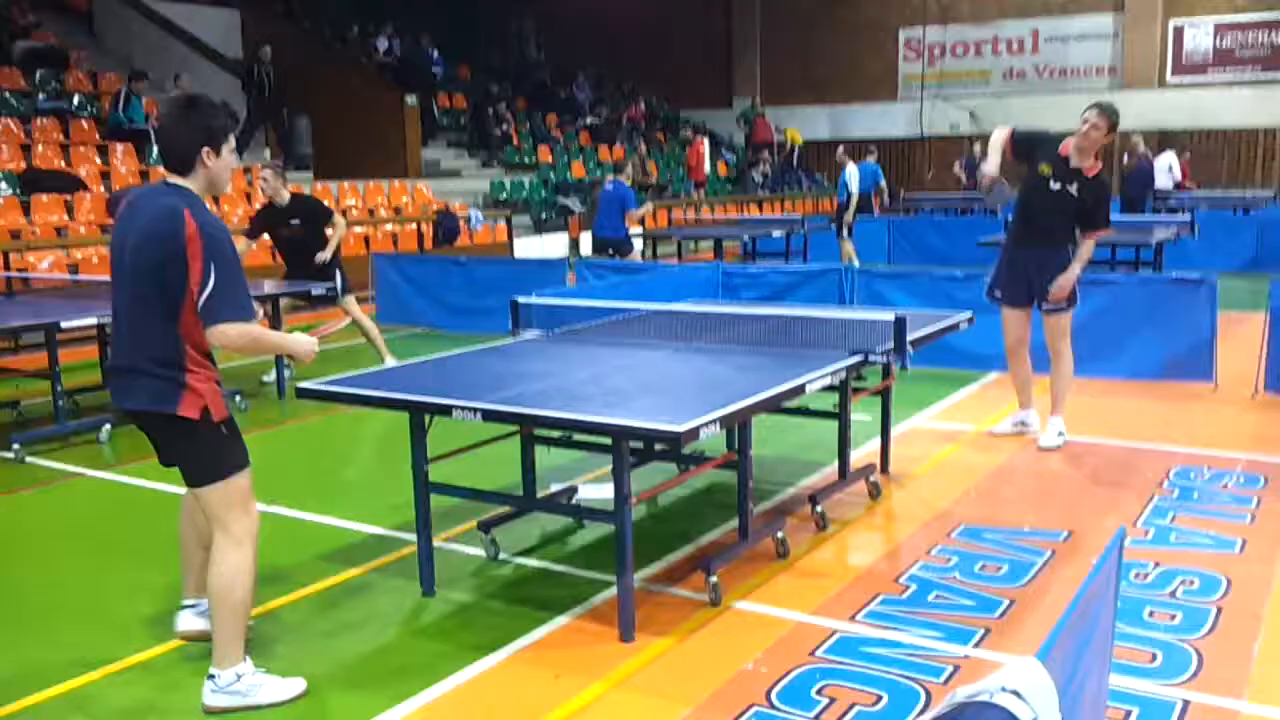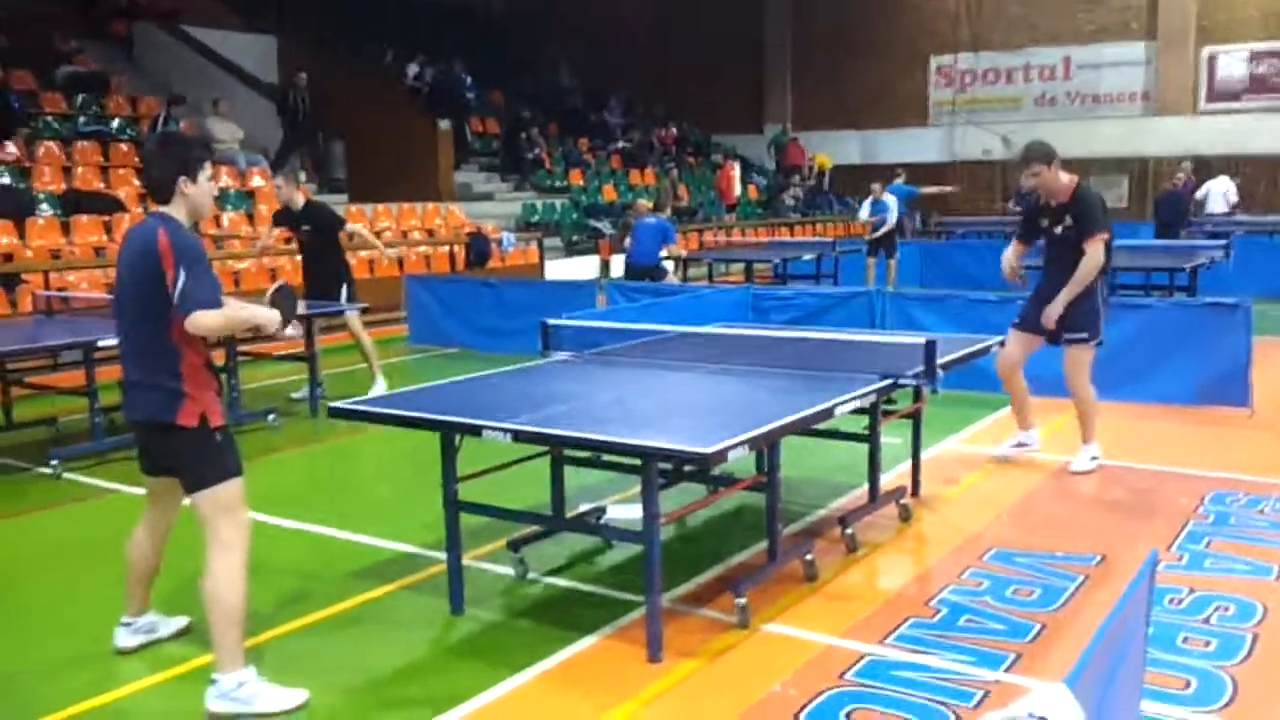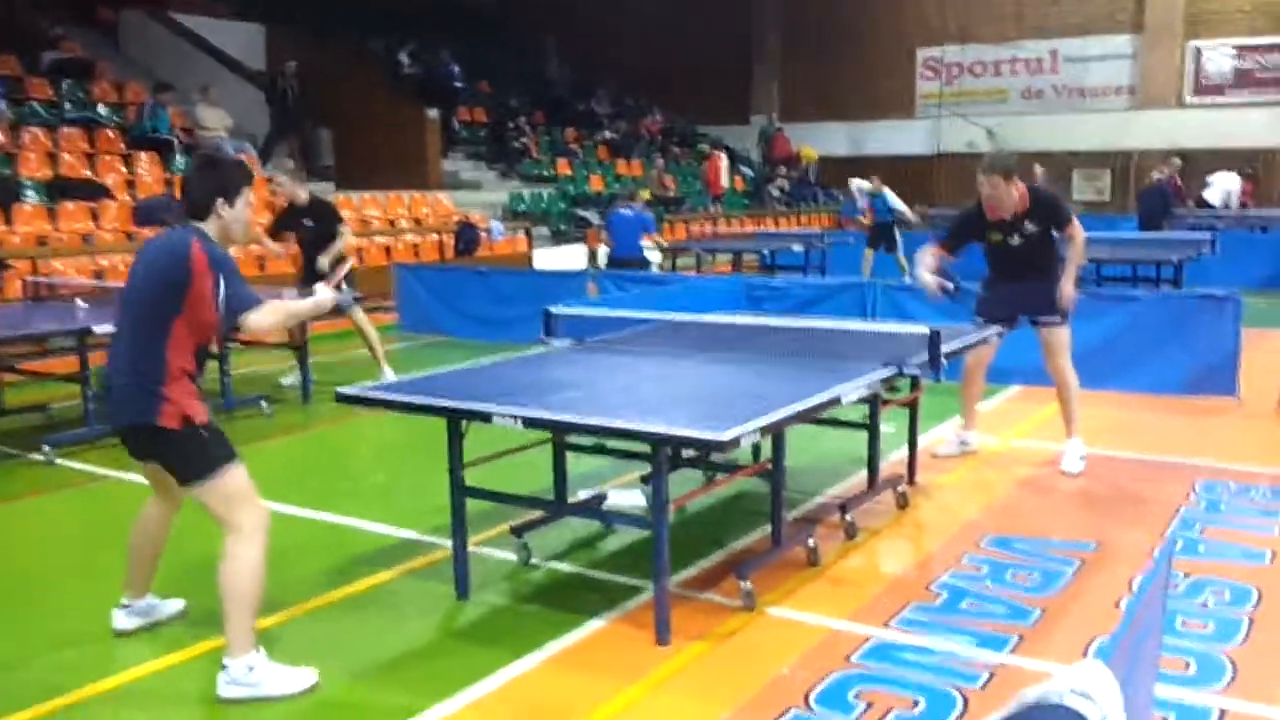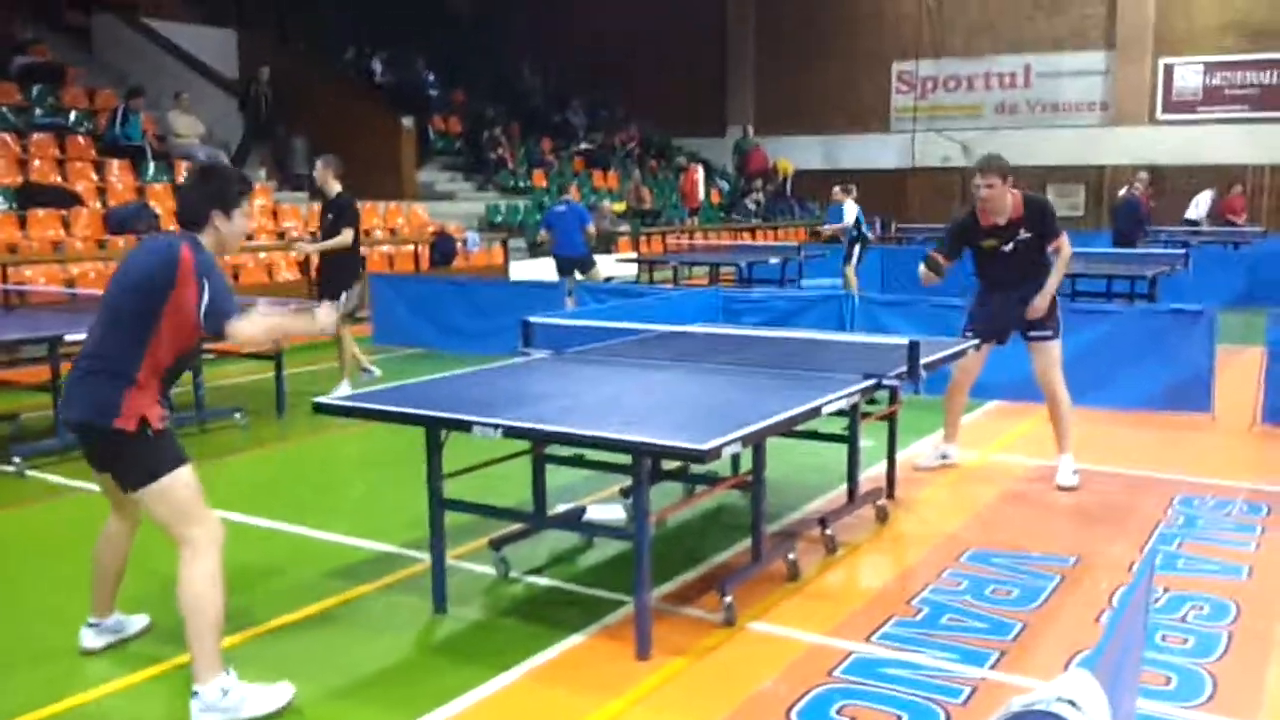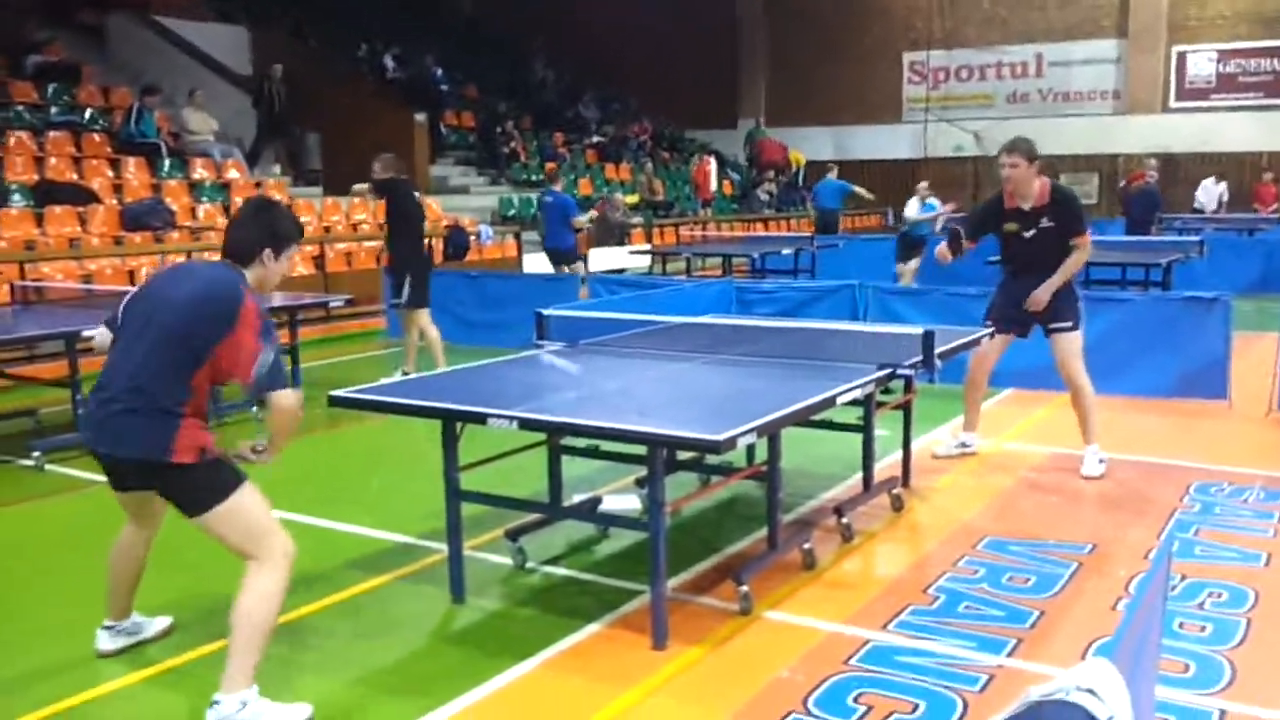
dt=1s
person 1, frame 1
left shoulder: (132, 206)
right shoulder: (201, 227)
right elbow: (226, 332)
left wrist: (238, 311)
right wrist: (292, 344)
left hip: (136, 382)
right hip: (182, 392)
left knee: (203, 487)
right knee: (238, 525)
left ankle: (195, 604)
right ankle: (229, 676)
person 1, frame 2
left shoulder: (139, 236)
right shoulder: (176, 240)
right elbow: (202, 321)
left wrist: (244, 314)
right wrist: (254, 314)
left hip: (147, 398)
right hip: (185, 404)
left knee: (159, 508)
right knee: (230, 534)
left ankle: (135, 621)
person 1, frame 3
left shoulder: (161, 246)
right shoulder: (201, 252)
right elbow: (257, 320)
right wrist: (312, 304)
left hip: (127, 400)
right hip: (164, 406)
left knee: (168, 493)
right knee: (248, 522)
left ankle: (135, 604)
right ankle: (242, 667)
person 1, frame 4
left shoulder: (154, 250)
right shoulder: (188, 257)
right elbow: (241, 328)
right wrist: (310, 320)
left hip: (88, 404)
right hip: (124, 411)
left knee: (127, 511)
right knee: (201, 537)
left ankle: (102, 622)
person 1, frame 5
left shoulder: (171, 277)
right shoulder: (242, 307)
left elbow: (108, 337)
right elbow: (284, 402)
right wrist: (273, 444)
left hip: (105, 426)
right hip: (166, 442)
left knee: (144, 519)
right knee: (273, 553)
left ankle: (118, 626)
person 2, frame 1
left shoulder: (1097, 185)
right shoulder: (1042, 145)
left elbow: (1090, 237)
right elbow: (1001, 135)
left wrist: (1071, 273)
right wrist: (992, 161)
left hip: (1055, 260)
right hip: (1016, 254)
left knee: (1058, 344)
right knee: (1013, 342)
left ankle: (1056, 422)
right ankle: (1026, 414)
person 2, frame 2
left shoulder: (1086, 200)
right shoulder: (1039, 206)
left elbow: (1095, 257)
right elbow: (1019, 244)
left wrist: (1060, 302)
right wrist: (1009, 260)
left hip: (1085, 296)
right hip: (1047, 290)
left knee: (1076, 379)
right knee: (1007, 363)
left ankle: (1089, 446)
right ankle: (1026, 433)
person 2, frame 3
left shoulder: (1044, 201)
right shoulder: (973, 216)
left elbow: (1076, 236)
right elbow: (936, 250)
left wrist: (1069, 280)
right wrist: (925, 272)
left hip: (1045, 284)
right hip: (1001, 286)
left knee: (1059, 364)
right knee: (974, 361)
left ankle: (1073, 444)
right ankle: (967, 434)
person 2, frame 4
left shoulder: (1037, 208)
right shoulder: (968, 223)
left elbow: (1062, 250)
right elbow: (936, 261)
left wrist: (1046, 293)
right wrist: (928, 271)
left hip: (1035, 298)
right hip: (992, 298)
left knee: (1050, 378)
right knee: (961, 374)
left ankle: (1066, 460)
right ankle: (947, 448)
person 2, frame 5
left shoulder: (1062, 199)
right shoulder: (994, 206)
left elbow: (1082, 248)
right elbow: (961, 243)
left wrist: (1049, 286)
right wrist: (944, 250)
left hip: (1056, 289)
right hip: (1013, 289)
left knee: (1071, 368)
right knee: (978, 362)
left ankle: (1093, 450)
right ankle: (968, 437)
person 3, frame 1
left shoulder: (307, 203)
right shoulder: (264, 214)
left elbow: (340, 224)
right elbow: (246, 242)
left wrist: (329, 251)
left hip: (326, 267)
right hip: (297, 272)
left knee: (353, 312)
left ankle: (387, 360)
right ankle: (282, 366)
person 3, frame 2
left shoulder: (319, 211)
right shoulder: (286, 213)
left elbow: (354, 230)
right elbow: (274, 223)
left wrist: (383, 249)
right wrist: (265, 239)
left hip: (338, 277)
right hip: (314, 281)
left knee: (354, 326)
left ankle: (379, 379)
person 3, frame 3
left shoulder: (321, 207)
right shoulder: (288, 214)
left elbow: (345, 234)
right elbow: (271, 239)
left wrist: (328, 257)
right wrist: (274, 247)
left hip: (334, 271)
right hip: (311, 274)
left knee: (357, 319)
left ankle: (385, 370)
person 3, frame 4
left shoulder: (345, 202)
right shoulder: (328, 203)
left elbow: (347, 239)
left wrist: (312, 247)
right wrist: (311, 245)
left hip: (345, 276)
right hip: (329, 274)
left knee: (341, 327)
left ankle: (345, 382)
right ankle: (365, 366)
person 3, frame 5
left shoulder: (395, 186)
right shoulder: (407, 190)
left elbow: (359, 189)
left wrist: (357, 189)
right wrist: (391, 241)
left hip: (410, 266)
right hip: (411, 264)
left knee: (422, 321)
right knee: (408, 320)
left ankle: (442, 371)
right ankle: (408, 371)
